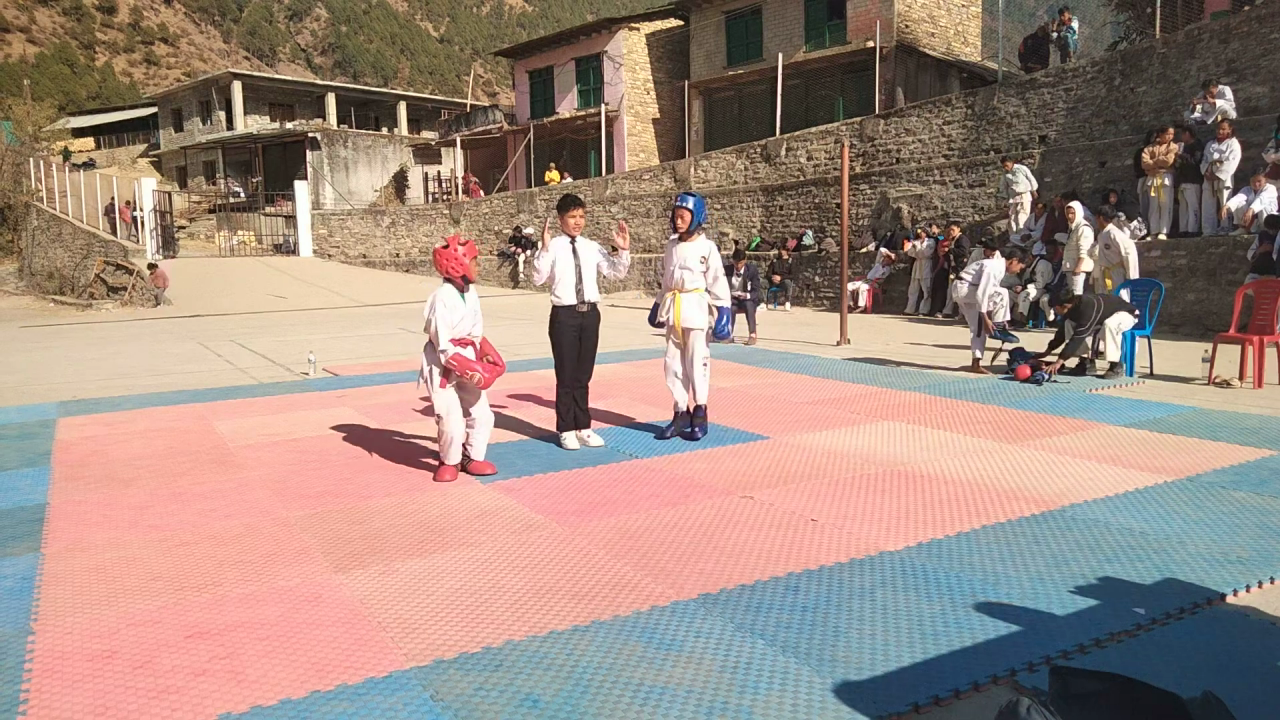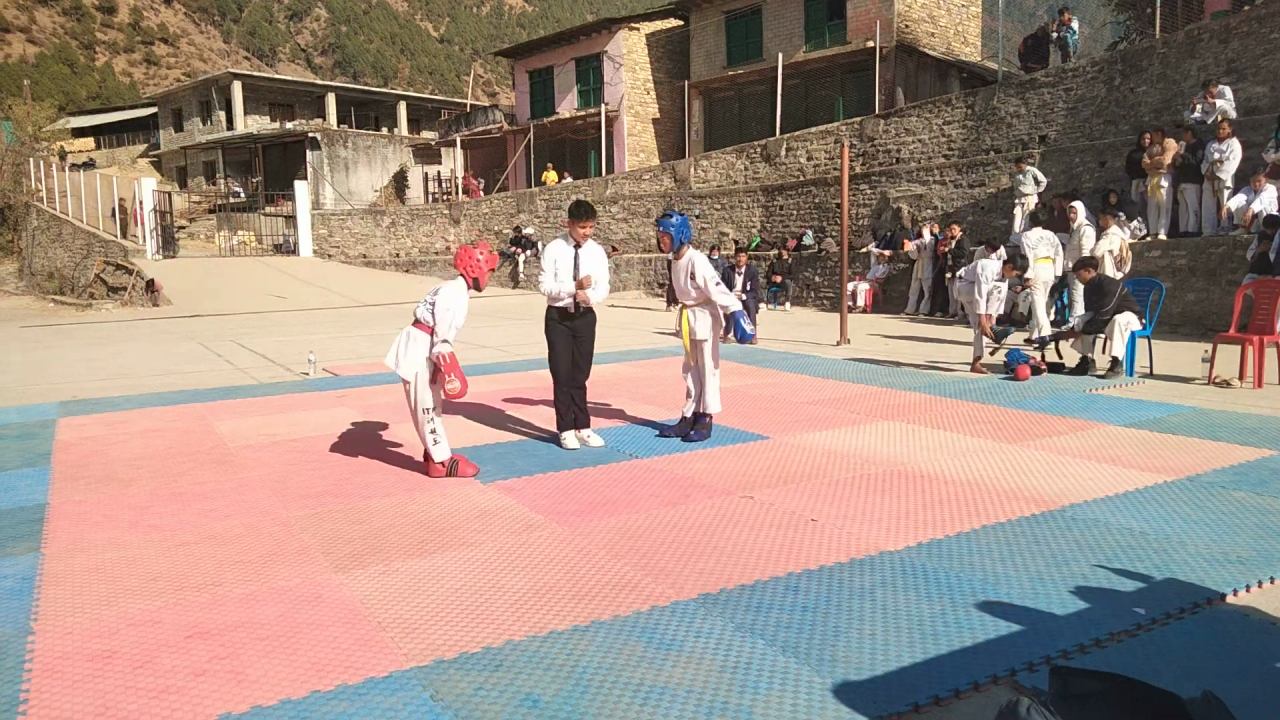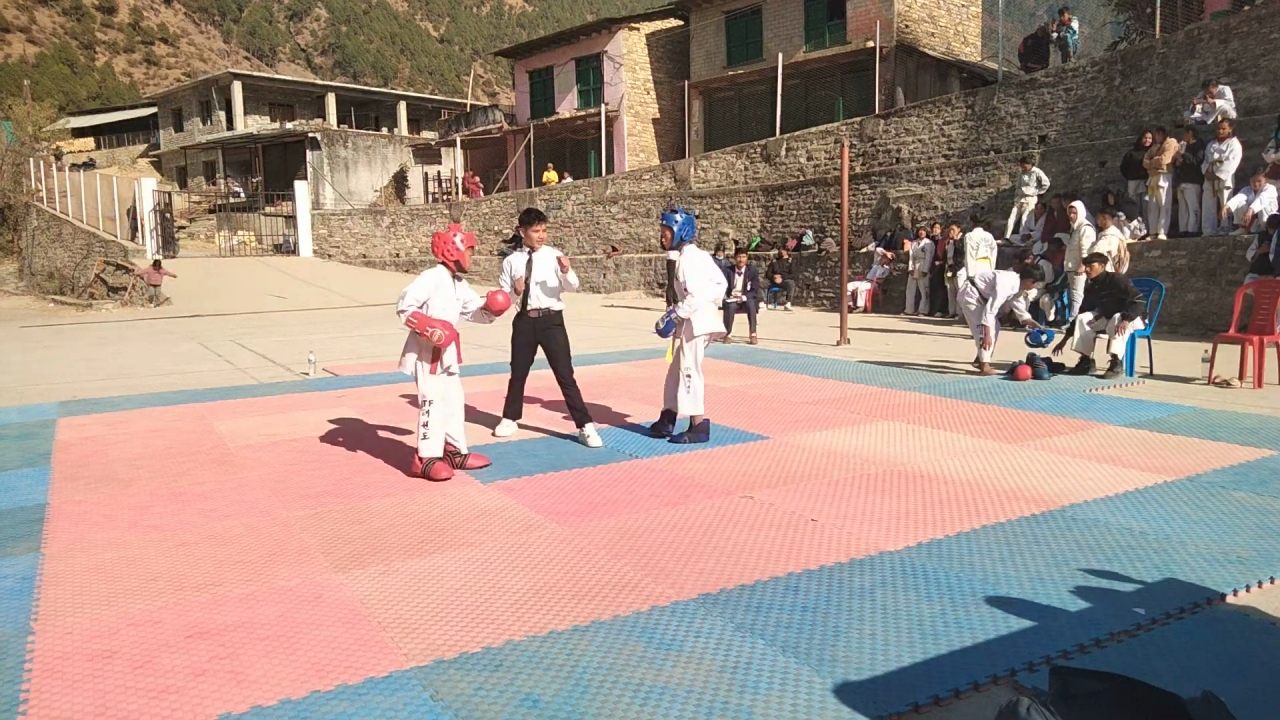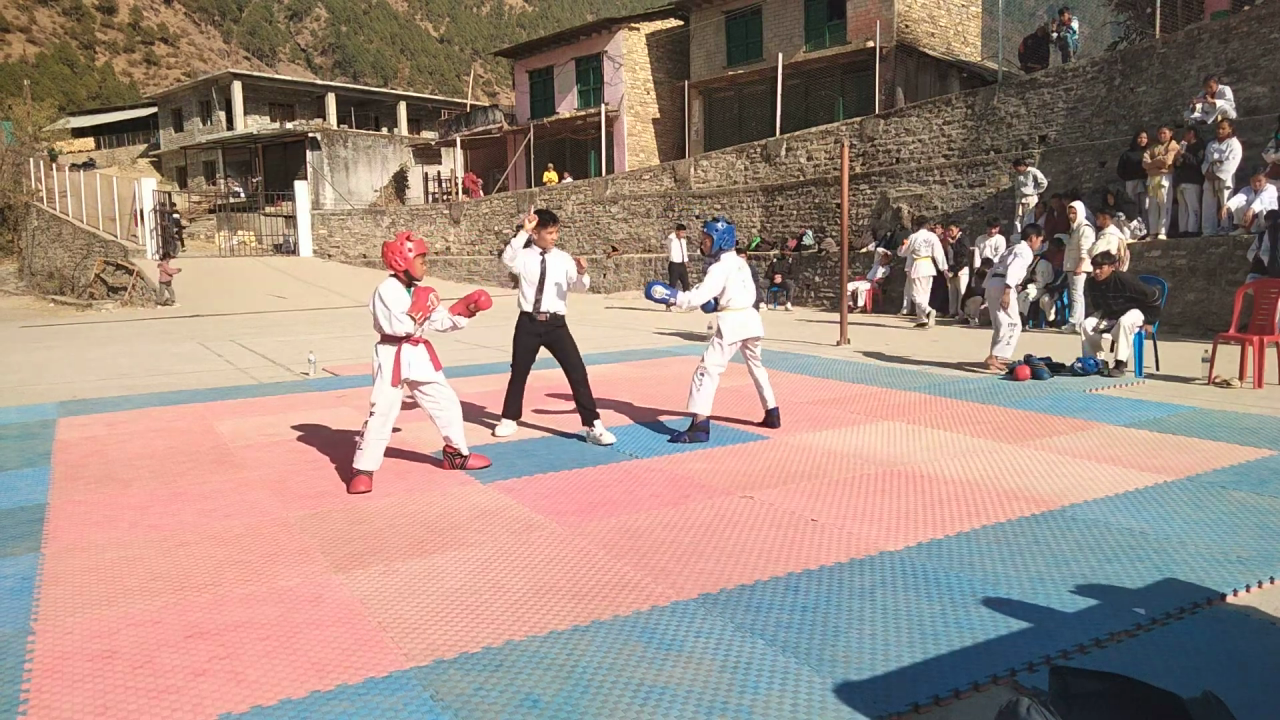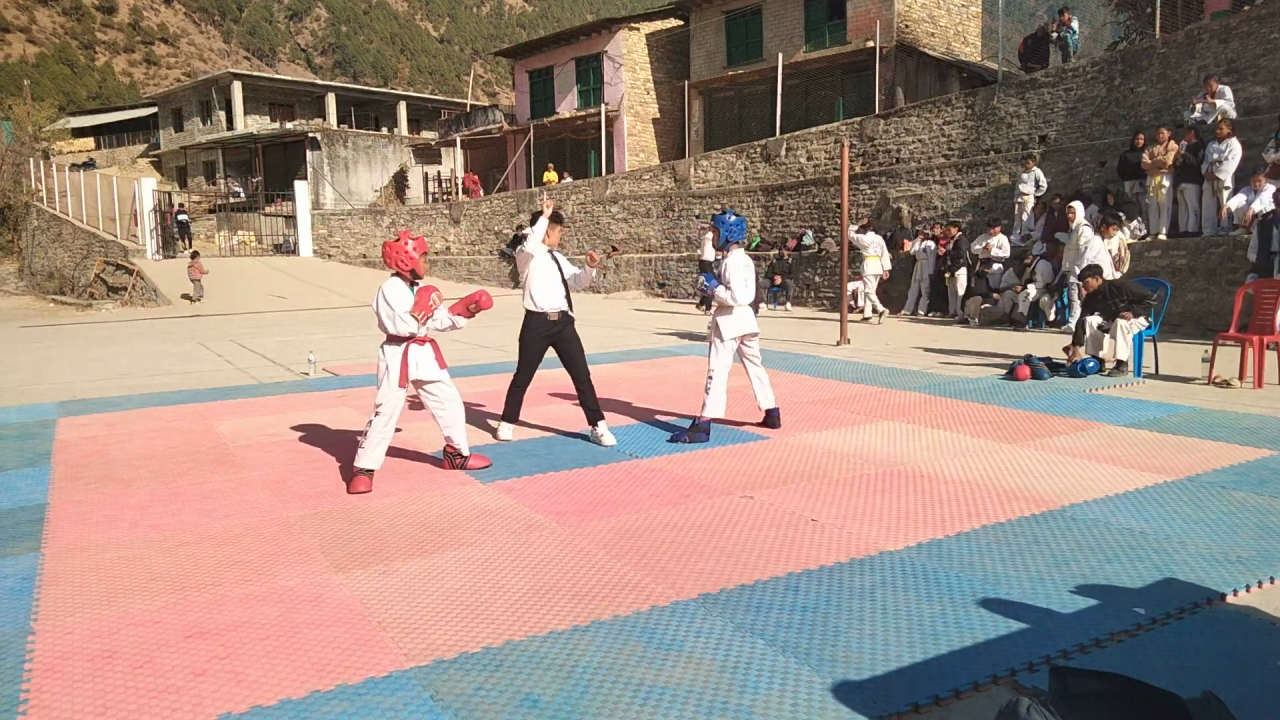
dt=1s
person 1, frame 1
left shoulder: (470, 292)
right shoulder: (441, 299)
right elbow: (443, 345)
left wrist: (488, 355)
right wrist: (470, 368)
left hip: (465, 358)
right hip: (443, 362)
left knee: (481, 413)
right knee: (450, 417)
left ankle: (473, 456)
right ankle: (449, 461)
person 1, frame 2
left shoulder: (451, 288)
right shoulder: (457, 295)
right elbow: (443, 336)
left wrist: (444, 367)
right wrist: (448, 370)
left hip: (418, 345)
right hip: (422, 349)
left knee: (429, 406)
right knee: (428, 407)
left ankle: (437, 453)
right ankle: (441, 461)
person 1, frame 3
left shoulder: (460, 283)
right shoulder: (430, 278)
left elbow: (476, 312)
right elbow: (403, 308)
left wrist: (492, 307)
right wrist: (428, 327)
left hip: (446, 346)
right hip: (424, 346)
left knee: (452, 399)
right knee: (431, 400)
left ankle: (455, 452)
right ankle: (427, 459)
person 1, frame 4
left shoulder: (419, 291)
right shoulder: (386, 290)
left elbow: (441, 321)
right elbow: (397, 326)
left wrist: (466, 309)
right wrist: (419, 309)
left hip: (420, 355)
right hip: (392, 357)
left knee: (447, 403)
right knee: (381, 413)
left ankle: (457, 454)
right ankle: (362, 470)
person 1, frame 5
left shoulder: (421, 289)
right shoulder: (390, 289)
left elbow: (441, 321)
right elbow: (400, 326)
left wrist: (466, 309)
right wrist: (422, 308)
left hip: (425, 354)
right hip: (398, 357)
left knee: (450, 402)
right knee: (385, 412)
left ankle: (457, 454)
right ankle: (363, 468)
person 2, frame 1
left shoulder: (592, 248)
right shoulder: (553, 248)
left elbow: (616, 273)
right elbow: (538, 279)
left wrist: (623, 250)
right wrist: (544, 249)
left hip: (590, 313)
right hip: (564, 315)
left knee: (583, 375)
right knee: (566, 375)
left ankle: (583, 427)
right ankle: (566, 430)
person 2, frame 2
left shoulder: (597, 252)
right shoulder: (554, 249)
left elbow: (603, 287)
right elbow: (546, 286)
left wrist: (589, 297)
right wrist: (574, 287)
left hip: (584, 317)
right hip: (558, 316)
left knee: (580, 375)
right knee: (561, 374)
left ankle: (582, 428)
right ankle: (566, 430)
person 2, frame 3
left shoulder: (554, 256)
right shoulder: (511, 261)
left elbow: (572, 286)
left wrist: (566, 272)
right wrist: (514, 291)
left hip: (551, 320)
right hip: (524, 320)
left knee: (565, 374)
right knee: (518, 372)
left ankle: (585, 427)
right ankle: (510, 419)
person 2, frame 4
left shoulder: (563, 258)
right shoulder: (523, 257)
left elbow: (579, 287)
right elbow: (507, 259)
left wrist: (581, 273)
right wrist: (524, 231)
left hip: (555, 323)
right hip: (528, 322)
left knee: (576, 370)
right knee: (519, 372)
left ankle: (593, 426)
right ankle: (509, 420)
person 2, frame 5
left shoulder: (558, 258)
right shoulder: (526, 255)
left elbow: (579, 282)
right elbow: (530, 245)
left wrist: (590, 267)
right wrist: (544, 216)
left hip: (562, 321)
right hip: (537, 322)
left knee: (581, 374)
right knee: (523, 375)
left ankle: (598, 426)
right ankle: (507, 422)
person 3, frame 1
left shoulder: (706, 247)
right shoulder: (672, 245)
left elbow: (718, 281)
left wrist: (723, 312)
right wrist: (658, 305)
left hip: (697, 306)
right hip: (673, 307)
left knee: (696, 360)
right knee: (673, 361)
left ankle: (699, 413)
right ankle: (681, 414)
person 3, frame 2
left shoulder: (696, 261)
right shoulder: (676, 260)
left elbow: (718, 289)
left wrist: (736, 314)
left hip: (706, 318)
right hip: (689, 319)
left knee: (708, 369)
right knee: (690, 369)
left ankle: (705, 421)
right ankle: (689, 418)
person 3, frame 3
left shoulder: (686, 259)
right shoulder: (703, 255)
left elbow: (694, 297)
right elbow: (721, 284)
left wrist: (673, 315)
left hip: (697, 319)
right hip: (708, 317)
left knee: (689, 370)
right knee: (678, 367)
left ankle: (699, 426)
right ankle: (667, 420)
person 3, frame 4
left shoulder: (720, 268)
right shoulder: (741, 263)
left elbow: (699, 296)
left wrist: (670, 295)
right wrist: (720, 300)
left hip: (731, 322)
right hip: (750, 318)
left knee: (707, 370)
right knee: (756, 366)
left ankle: (700, 425)
right ankle: (772, 414)
person 3, frame 5
left shoulder: (731, 261)
right shoulder: (745, 259)
left elbow: (735, 296)
left wrist: (714, 287)
right wrist: (714, 286)
left hip: (729, 319)
right hip: (746, 317)
left knee: (718, 370)
right knee: (754, 365)
left ankle: (703, 424)
right ankle: (772, 414)
